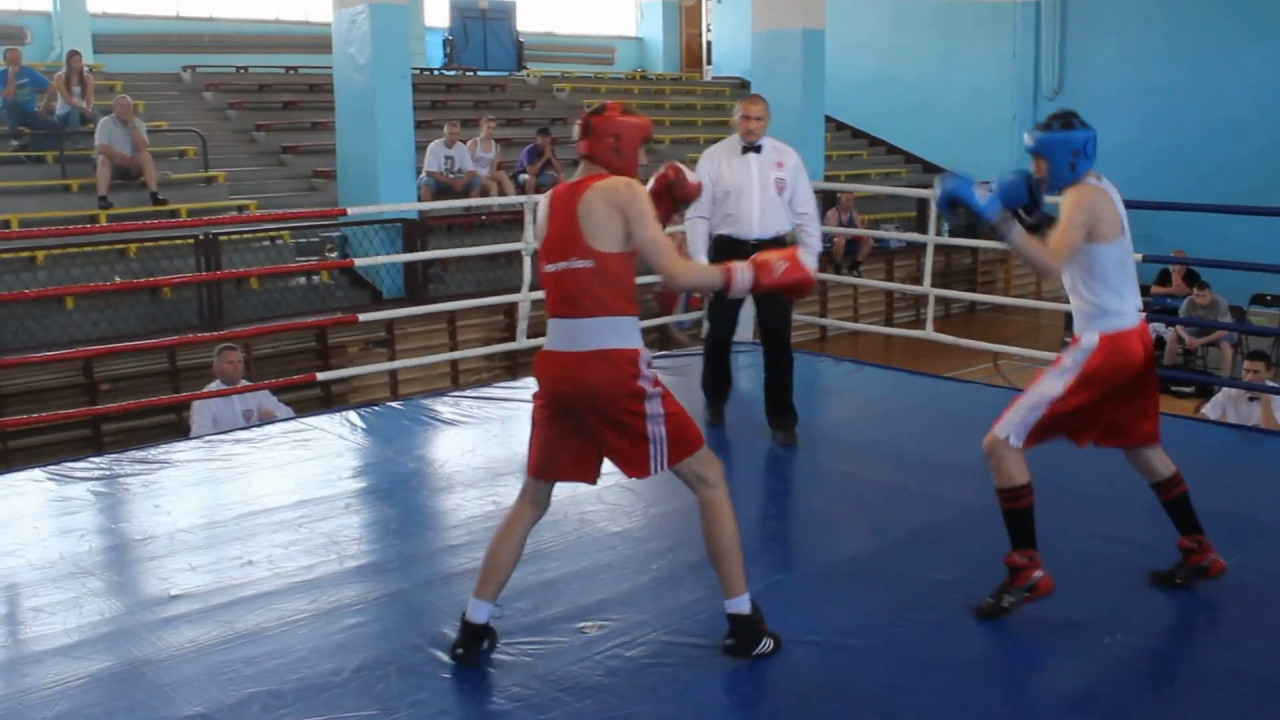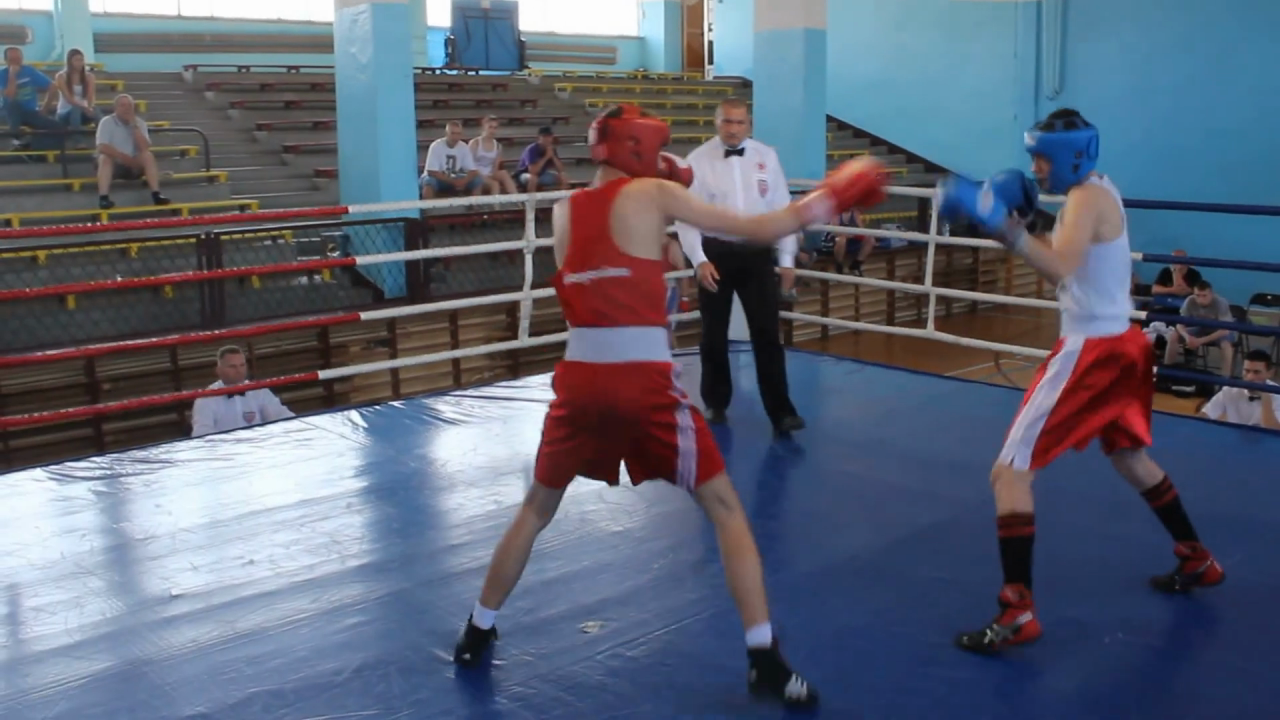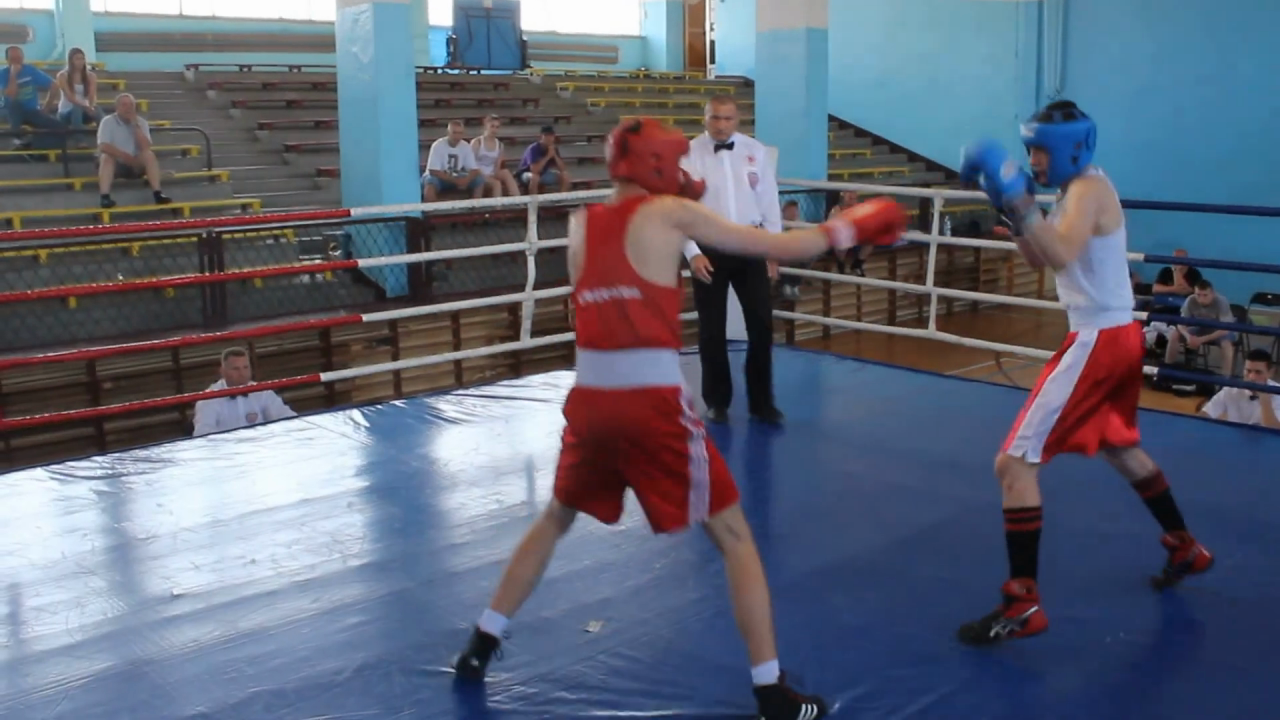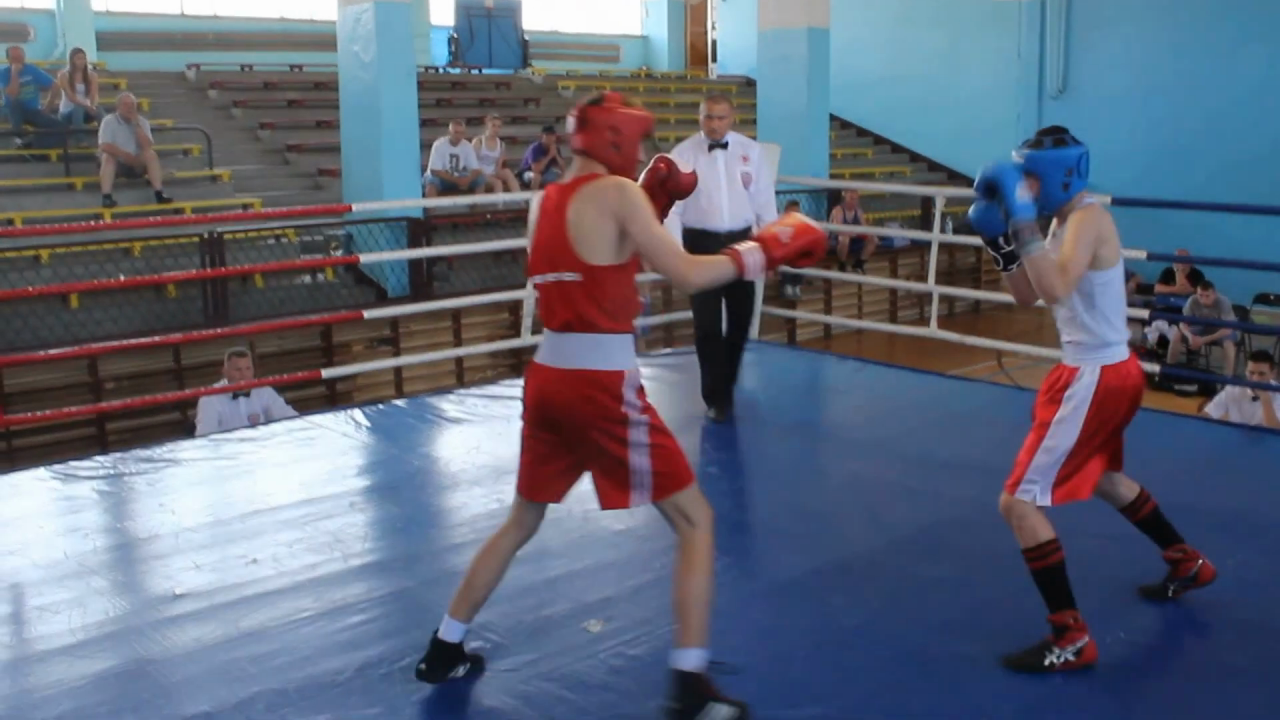
dt=0.2s
person 1, frame 1
left shoulder: (549, 204)
right shoulder: (622, 191)
right elbow: (677, 275)
left wrist: (661, 207)
right wrist: (755, 273)
left hip: (558, 367)
right hip: (617, 368)
left knee: (531, 502)
right knee: (710, 482)
left ankle: (472, 631)
right ankle: (744, 623)
person 1, frame 2
left shoulder: (564, 209)
right shoulder: (652, 192)
right elbow: (756, 229)
right wrist: (832, 196)
left hip: (580, 377)
right hip: (645, 380)
left knee: (536, 508)
right knee: (726, 511)
left ankle: (477, 634)
right ankle: (767, 661)
person 1, frame 3
left shoulder: (580, 226)
right shoulder: (671, 213)
right elbow: (778, 247)
right wrist: (849, 228)
left hip: (592, 401)
right hip: (656, 403)
left knee: (553, 523)
right knee: (735, 542)
left ankle: (480, 645)
person 1, frame 4
left shoulder: (543, 203)
right shoulder: (616, 192)
right elbow: (686, 277)
left wrist: (656, 201)
right wrist: (763, 249)
left hip: (547, 382)
right hip: (604, 389)
left knee: (521, 523)
right knee: (694, 521)
left ankle: (444, 649)
person 2, frame 1
left shoulder: (1082, 198)
right shoulder: (1099, 191)
left elbow: (1051, 264)
right elbow: (1064, 258)
left wrist: (996, 215)
right wrist: (1029, 216)
left hip: (1104, 347)
right hip: (1132, 339)
left knee: (1001, 443)
right knee: (1140, 446)
left ankle: (1027, 571)
right ankle: (1200, 553)
person 2, frame 2
left shoulder: (1087, 199)
right shoulder: (1097, 193)
left elbow: (1057, 268)
right elbow: (1059, 267)
left wrist: (1001, 223)
right wrist: (1020, 218)
left hip: (1091, 349)
right hip: (1123, 343)
left knee: (1009, 470)
right knee: (1128, 454)
left ankle: (1017, 612)
right ankle: (1197, 559)
person 2, frame 3
left shoulder: (1088, 190)
right shoulder: (1079, 188)
left elbow: (1059, 257)
right elbow: (1041, 258)
left wrist: (1017, 196)
right wrist: (1013, 206)
left hip: (1099, 341)
right hip: (1120, 337)
left knee: (1015, 463)
right knee: (1120, 449)
left ankle: (1023, 604)
right ankle: (1186, 548)
person 2, frame 4
left shoulder: (1087, 219)
right shoulder: (1064, 220)
left elbow: (1056, 291)
right elbow: (1026, 296)
left wrist: (1023, 223)
right wrist: (1001, 242)
left hip: (1098, 376)
right hip: (1088, 369)
left knee: (1019, 502)
right knee: (1101, 476)
left ankle: (1071, 636)
right ankle: (1187, 562)
person 3, frame 1
left shoulder: (787, 158)
right shoulder: (714, 157)
left elbow: (805, 213)
right elbow: (698, 215)
left wrist: (809, 259)
right wrist: (700, 261)
left hip: (773, 253)
right hip: (728, 252)
left knee: (777, 340)
right knee: (719, 335)
left ankle: (782, 420)
right ankle: (715, 401)
person 3, frame 2
left shoulder: (766, 158)
right shoulder: (697, 161)
left elbow: (782, 211)
left wrist: (786, 258)
right wrist: (698, 259)
left hip: (757, 252)
right hip: (716, 254)
left knee: (767, 334)
right knee: (714, 335)
left ankle: (781, 412)
right ankle: (716, 403)
person 3, frame 3
left shoulder: (756, 151)
right shoulder: (689, 156)
left elbow: (770, 204)
right wrist: (692, 253)
right hip: (708, 248)
left knee: (761, 324)
right knee: (712, 329)
left ankle: (761, 401)
right ankle: (717, 401)
person 3, frame 4
left shoulder: (751, 151)
right shoulder: (682, 154)
left elbow: (765, 202)
right elbow: (671, 208)
left hip: (741, 242)
right hip: (700, 244)
left knee: (741, 321)
right knee: (707, 326)
left ankle: (726, 384)
right ankle: (716, 399)
